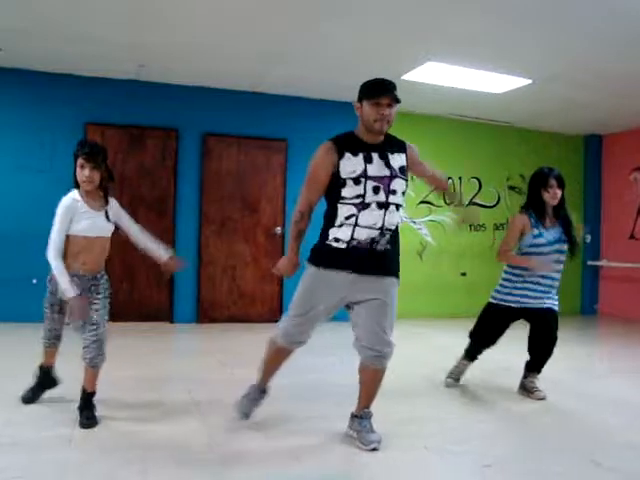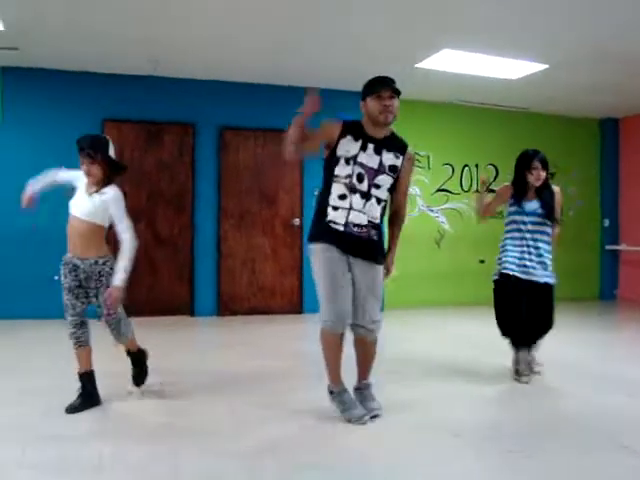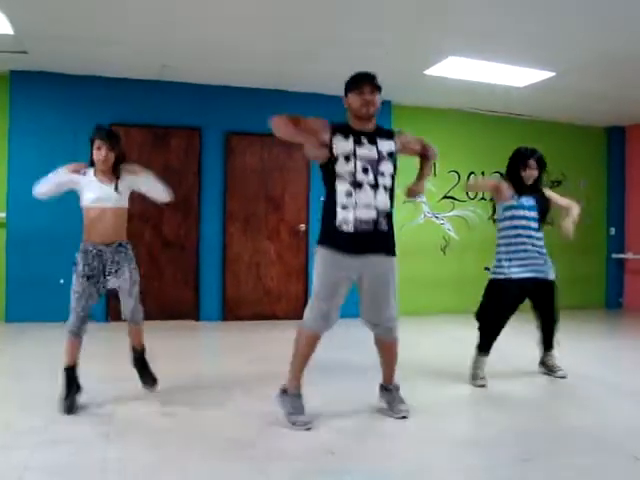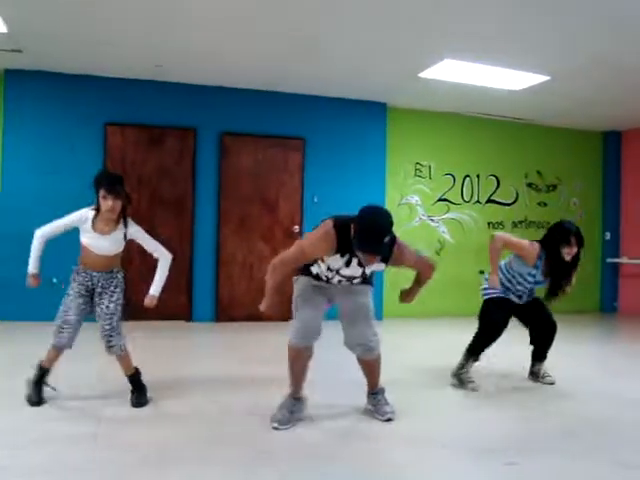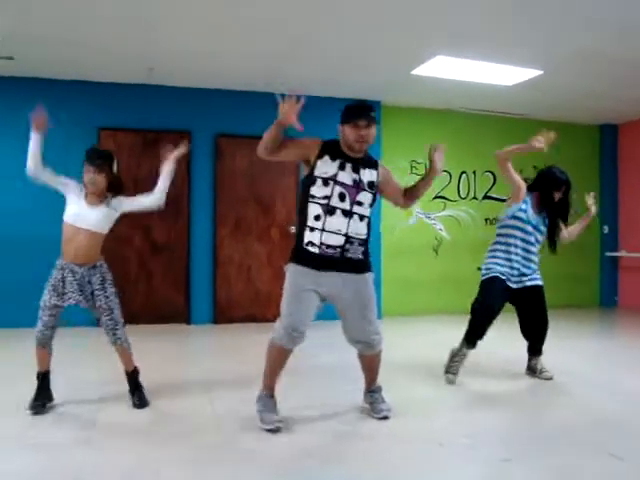
dt=1s
person 1, frame 1
left shoulder: (405, 152)
right shoulder: (333, 150)
left elbow: (434, 178)
right elbow: (306, 203)
right wrist: (291, 252)
left hip: (381, 270)
right hip: (331, 263)
left knee: (378, 347)
right knee: (293, 330)
left ankle: (361, 418)
right ankle: (259, 387)
person 1, frame 2
left shoulder: (402, 154)
right shoulder: (340, 132)
left elbow: (398, 207)
right elbow: (292, 152)
left wrist: (390, 251)
right wrist: (303, 115)
left hip: (368, 247)
right hip: (329, 239)
left knee: (367, 321)
right knee: (335, 315)
left ankle: (364, 387)
right ankle: (337, 389)
person 1, frame 3
left shoulder: (393, 139)
right shoulder: (329, 134)
left elbow: (428, 150)
right elbow: (278, 123)
left wrist: (422, 180)
right wrist: (307, 138)
left hip: (380, 249)
right hip: (335, 247)
left knee: (385, 322)
right knee: (319, 315)
left ankle: (389, 390)
right ankle: (290, 392)
person 1, frame 4
left shoulder: (397, 251)
right shoulder: (329, 234)
left elbow: (427, 266)
right elbow: (279, 264)
left wrist: (413, 291)
right wrist: (270, 299)
left hip: (355, 286)
right hip: (314, 279)
left knee: (366, 341)
right knee: (305, 330)
left ankle: (375, 395)
right ankle: (294, 398)
person 1, frame 5
left shoulder: (375, 170)
right shoulder: (317, 151)
left elbow: (404, 199)
right elbow: (265, 151)
left wrist: (431, 173)
right wrist: (282, 123)
left hip: (354, 270)
right hip: (306, 265)
left knee: (368, 336)
right knee: (290, 330)
left ankle: (372, 392)
right ankle: (265, 398)
person 2, frame 1
left shoulder: (111, 203)
right shoulder: (69, 203)
left elbow: (135, 232)
right elbow: (53, 252)
left wrist: (165, 255)
right wrist: (70, 292)
left hip: (96, 282)
right hip: (65, 280)
left knee: (94, 344)
right knee: (52, 333)
left ankle: (87, 402)
right ankle: (45, 376)
person 2, frame 2
left shoulder: (112, 194)
right shoulder: (81, 181)
left elbow: (128, 240)
right elbow: (60, 174)
left wrist: (119, 282)
right wrist: (33, 187)
left hip: (99, 265)
right hip: (72, 264)
left knee: (115, 321)
right knee: (76, 325)
left ankle: (137, 355)
right ankle: (88, 391)
person 2, frame 3
left shoulder: (126, 179)
right shoulder: (81, 178)
left elbow: (165, 196)
right elbow: (40, 192)
left wrist: (142, 174)
right wrist: (66, 170)
left hip: (121, 252)
right hip: (89, 253)
left knee: (131, 307)
right knee: (78, 316)
left ankle: (138, 356)
right ankle: (71, 383)
person 2, frame 4
left shoulder: (129, 227)
right shoulder: (84, 217)
left elbow: (164, 256)
right elbow: (41, 234)
left wrist: (154, 290)
right wrist: (33, 268)
left hip: (111, 280)
right hip: (82, 277)
left knee: (111, 334)
right knee: (66, 332)
left ankle: (137, 385)
right ankle: (39, 378)
person 2, frame 5
left shoulder: (116, 204)
right shoulder: (72, 191)
left elbow: (155, 200)
right elbow: (34, 170)
left wrist: (168, 165)
right wrist: (37, 133)
left hip: (96, 273)
right hip: (64, 271)
left knee: (116, 331)
right knee: (44, 329)
left ankle: (135, 384)
right ankle: (43, 389)
person 3, frame 1
left shoulder: (561, 218)
right shoulder: (523, 219)
right elbow: (503, 254)
right wrist: (534, 263)
left hip: (545, 295)
right hip: (514, 289)
left knee: (546, 340)
right knee: (486, 333)
left ankle: (529, 380)
right ankle: (465, 362)
person 3, frame 2
left shoulder: (553, 193)
right shoulder: (509, 191)
right elbow: (483, 213)
right wrist: (482, 192)
left hip: (540, 265)
right hip: (512, 263)
left knee: (543, 321)
right knee: (511, 314)
left ankle: (526, 352)
right ankle: (521, 353)
person 3, frame 3
left shoulder: (541, 194)
right shoulder: (502, 187)
left elbow: (573, 207)
right elbow: (472, 186)
left wrist: (568, 221)
right wrist: (495, 185)
left hip: (540, 266)
right hip: (509, 267)
left knee: (549, 314)
right knee: (495, 316)
left ankle: (547, 359)
right ankle: (479, 363)
person 3, frame 4
left shoulder: (562, 261)
right shoulder: (532, 251)
right elbow: (497, 237)
right wrist: (493, 273)
left hip: (524, 296)
right hip: (499, 291)
left knee: (548, 326)
right knee: (492, 328)
left ankle: (537, 367)
right ankle: (464, 368)
person 3, frame 5
left shoulder: (548, 212)
right shoulder: (521, 193)
left elbow: (564, 236)
right elbow: (501, 160)
left wrist: (588, 216)
right wrist: (530, 147)
left hip: (529, 277)
right hip: (498, 270)
left knee: (537, 321)
right knee: (486, 309)
left ankle: (534, 363)
right ankle: (461, 353)
